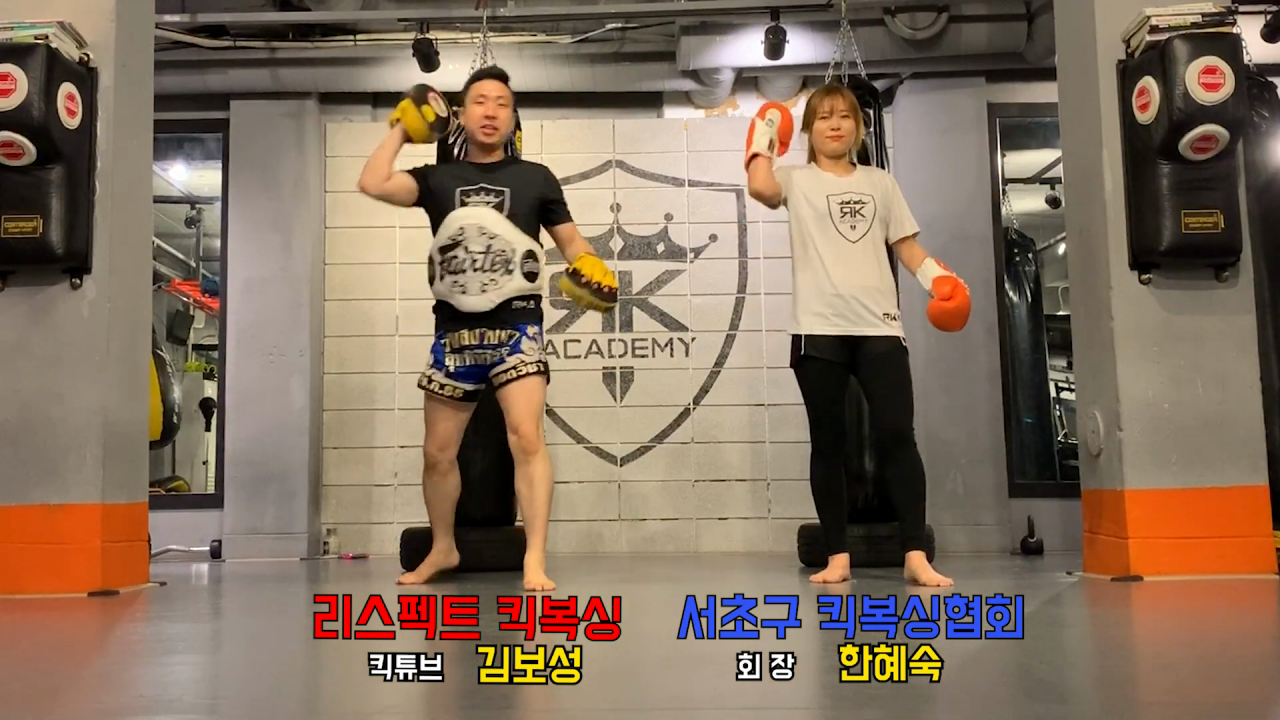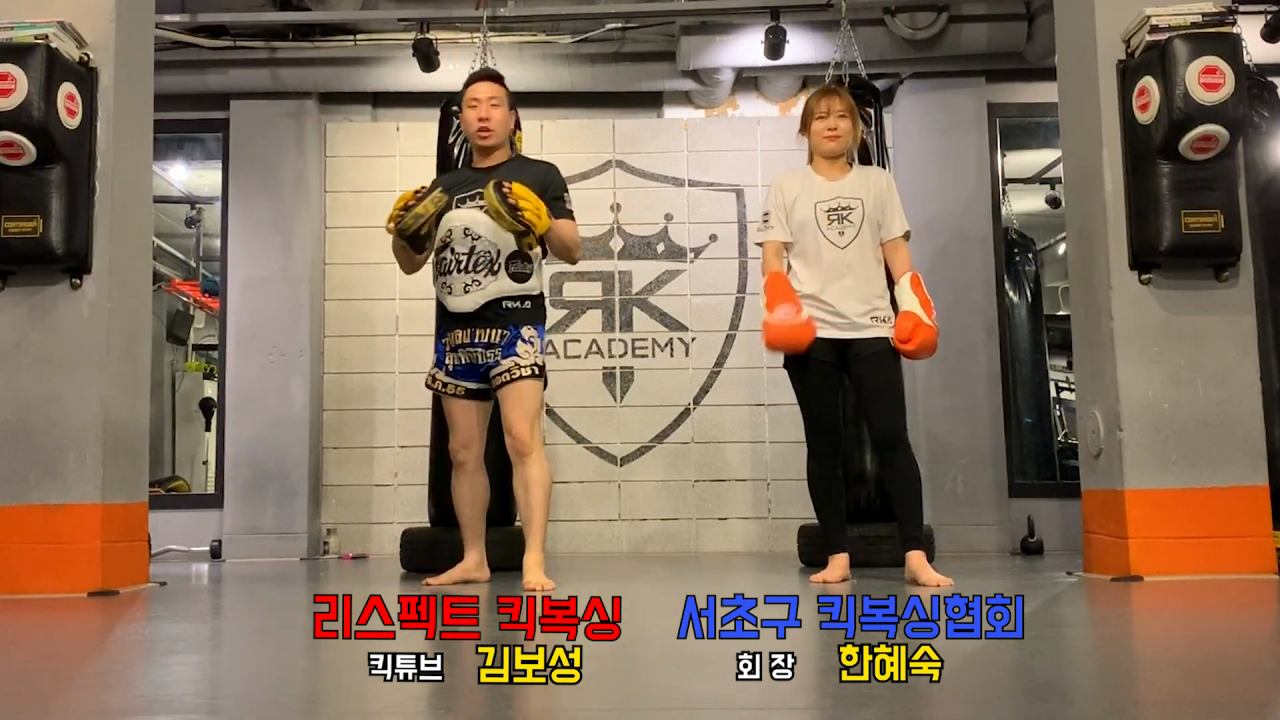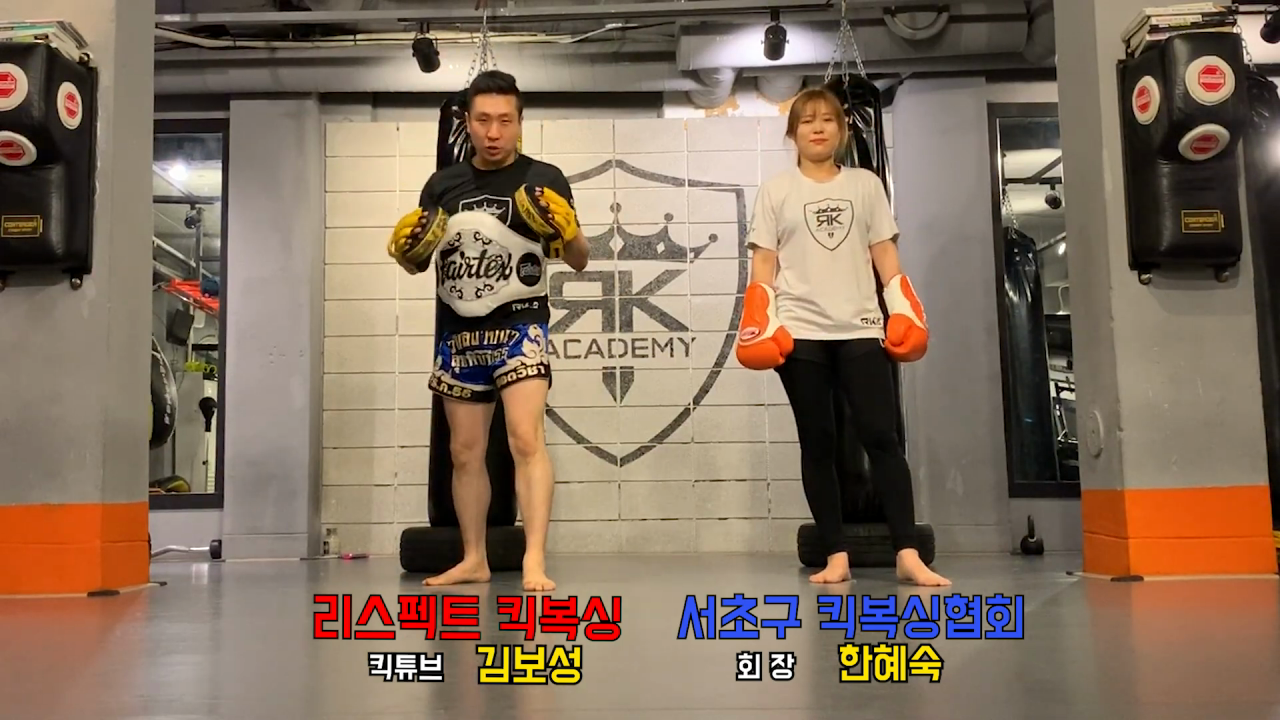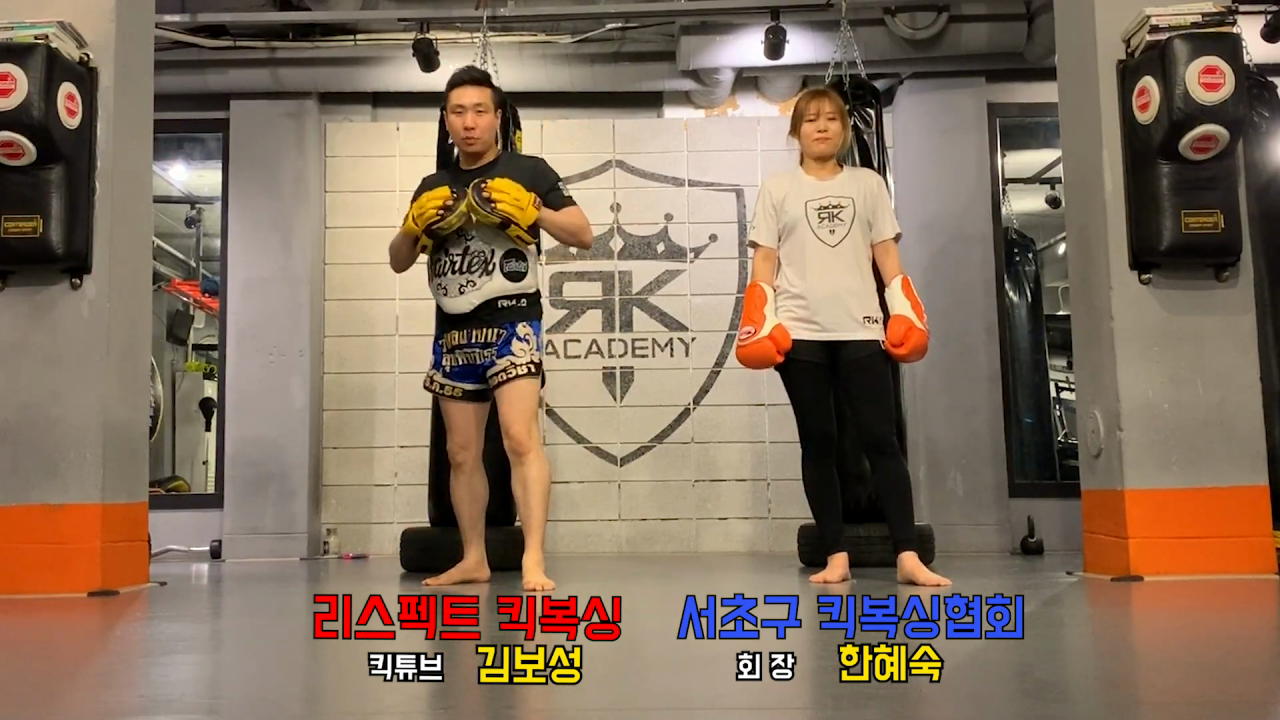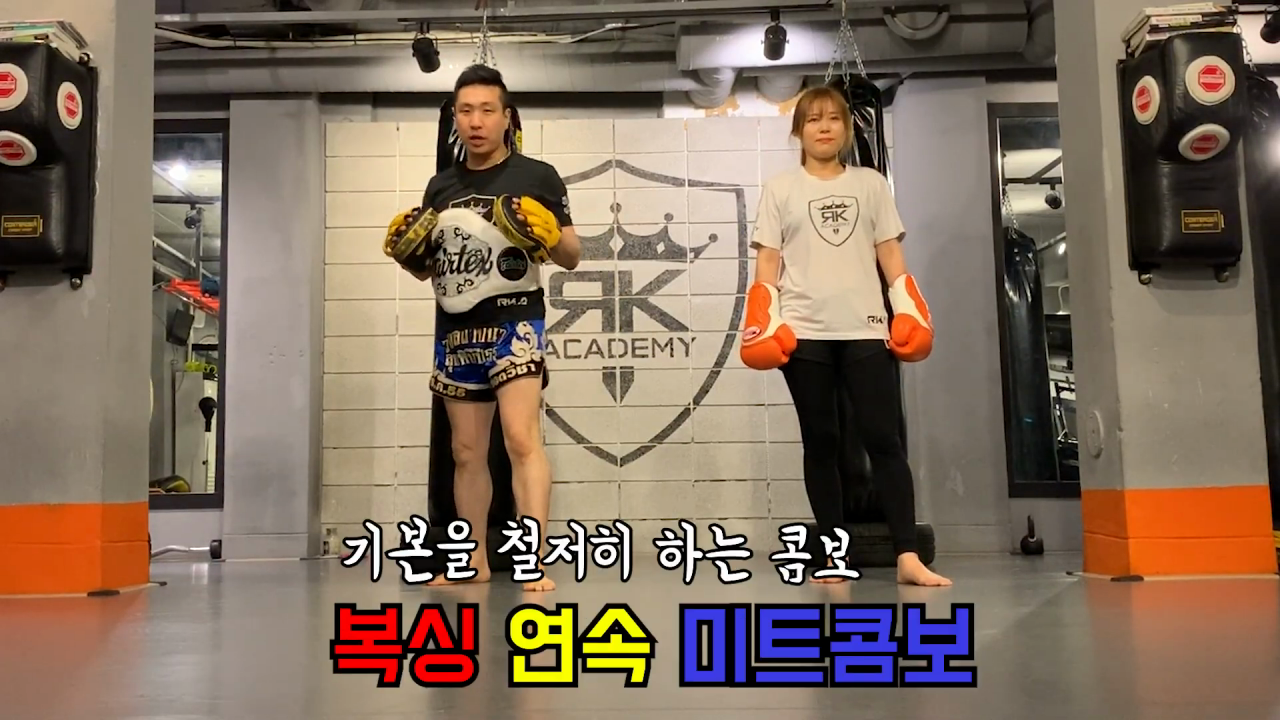
dt=1s
person 1, frame 1
left shoulder: (533, 178)
right shoulder: (439, 177)
left elbow: (572, 243)
right elbow: (371, 184)
left wrist: (588, 270)
right wrist: (402, 126)
left hip: (516, 327)
right hip: (453, 332)
left knee: (528, 438)
right knee: (440, 451)
left ankle: (533, 562)
right ankle: (443, 547)
person 1, frame 2
left shoulder: (538, 175)
right shoulder: (446, 186)
left elbow: (572, 251)
right elbow: (412, 263)
left wrist: (539, 223)
right wrist: (403, 231)
left hip: (515, 326)
right hip: (456, 333)
left knee: (523, 439)
right knee: (463, 452)
left ankle: (534, 562)
right ankle: (473, 559)
person 1, frame 3
left shoulder: (544, 179)
right shoulder: (443, 185)
left elbow: (580, 261)
right elbow: (415, 265)
left wrist: (565, 229)
right wrist: (404, 245)
left hip: (520, 326)
right hip: (458, 334)
left knee: (526, 438)
right knee: (465, 452)
left ankle: (534, 562)
right ankle: (474, 559)
person 1, frame 4
left shoulder: (529, 170)
right shoulder: (433, 186)
left elbow: (583, 234)
right elbow: (398, 261)
left wrist: (530, 212)
right wrist: (415, 224)
left hip: (511, 323)
right hip: (452, 332)
left knee: (520, 437)
right knee: (462, 452)
left ankle: (533, 561)
right ankle: (473, 559)
person 1, frame 5
left shoulder: (536, 176)
right shoulder: (440, 186)
left elbow: (572, 258)
right elbow: (427, 270)
left wrist: (548, 234)
left hip: (513, 323)
right hip: (455, 332)
left knee: (521, 438)
right knee: (466, 452)
left ankle: (533, 561)
right ankle: (475, 559)
person 2, frame 1
left shoulder: (881, 182)
right shoulder: (797, 179)
left elbow: (906, 246)
right elbow: (762, 189)
left wrist: (942, 281)
right wrist: (764, 139)
left hip: (878, 326)
right hip: (818, 330)
left knee: (896, 434)
right knee: (828, 442)
left ankle: (916, 555)
right ankle: (837, 556)
person 2, frame 2
left shoulder: (877, 182)
right shoulder: (787, 187)
left elbow: (896, 250)
right elbow: (774, 257)
left wrist: (914, 307)
right wrist: (783, 308)
left hip: (871, 327)
right hip: (811, 332)
left knee: (891, 436)
right knee: (824, 443)
left ankle: (915, 555)
right ankle: (838, 556)
person 2, frame 3
left shoulder: (866, 184)
right shoulder: (776, 190)
left elbow: (884, 253)
right elbow: (764, 261)
left wrist: (903, 312)
right wrist: (762, 321)
left hip: (860, 329)
right hip: (800, 332)
left knee: (881, 436)
right knee: (817, 443)
left ankle: (907, 554)
right ankle: (836, 556)
person 2, frame 4
left shoulder: (868, 184)
right shoulder: (777, 189)
left elbow: (886, 252)
right elbow: (764, 259)
left wrist: (903, 312)
right wrist: (761, 319)
left hip: (860, 330)
right hip: (800, 333)
left knee: (880, 439)
right knee: (818, 443)
left ankle: (907, 555)
right ankle: (836, 556)
person 2, frame 5
left shoulder: (871, 183)
right shoulder: (780, 189)
left elbow: (890, 252)
right elbow: (768, 259)
left wrist: (908, 310)
right wrist: (765, 319)
left hip: (865, 329)
right hip: (804, 333)
left knee: (884, 439)
right knee: (820, 442)
left ankle: (908, 556)
right ankle: (835, 556)
